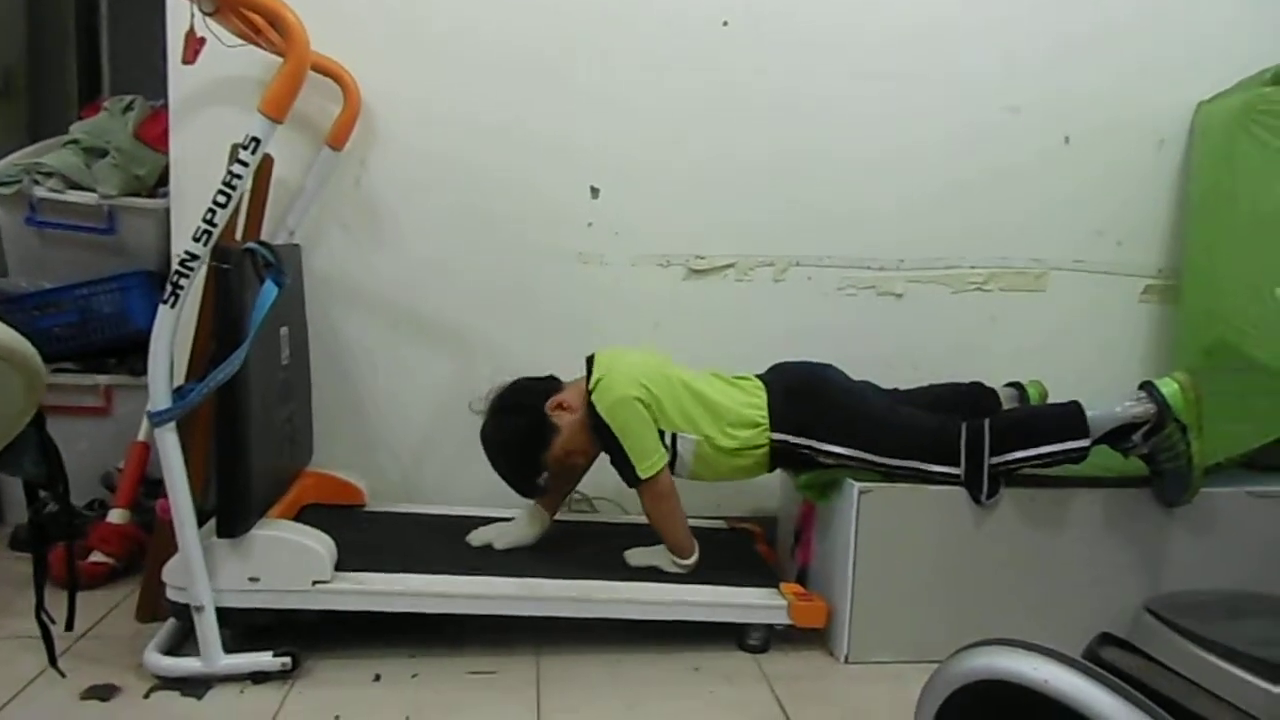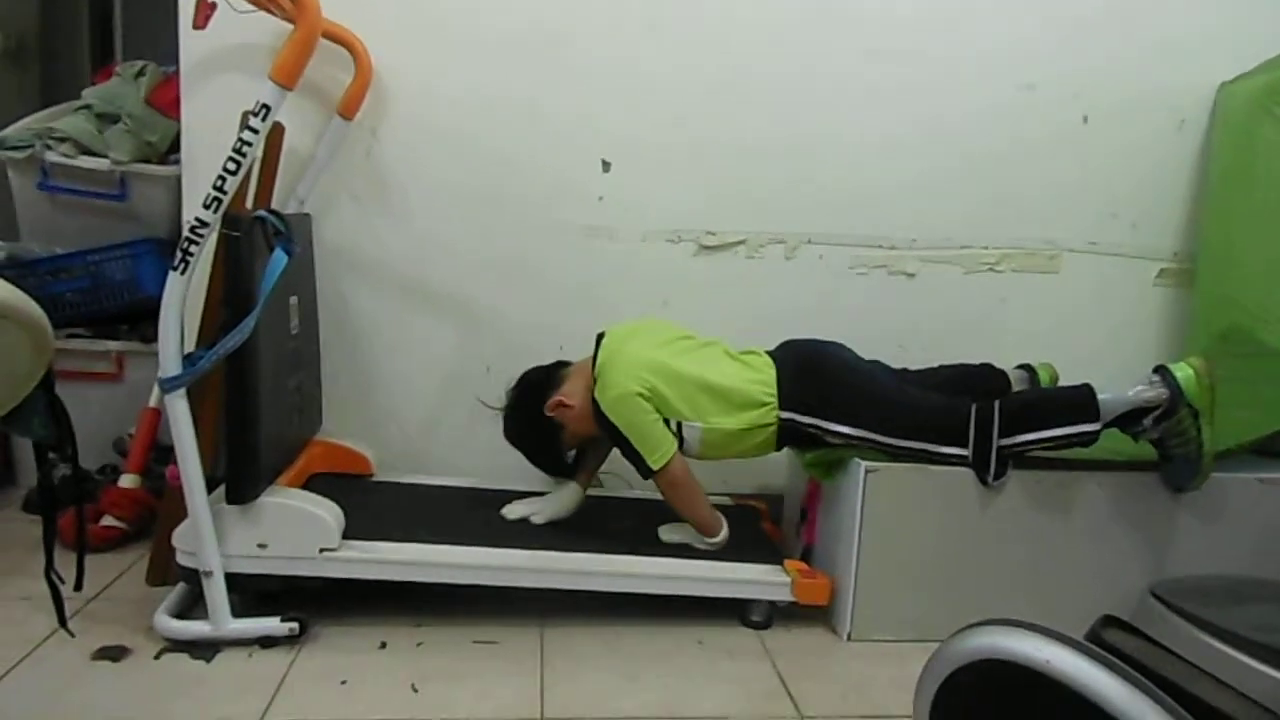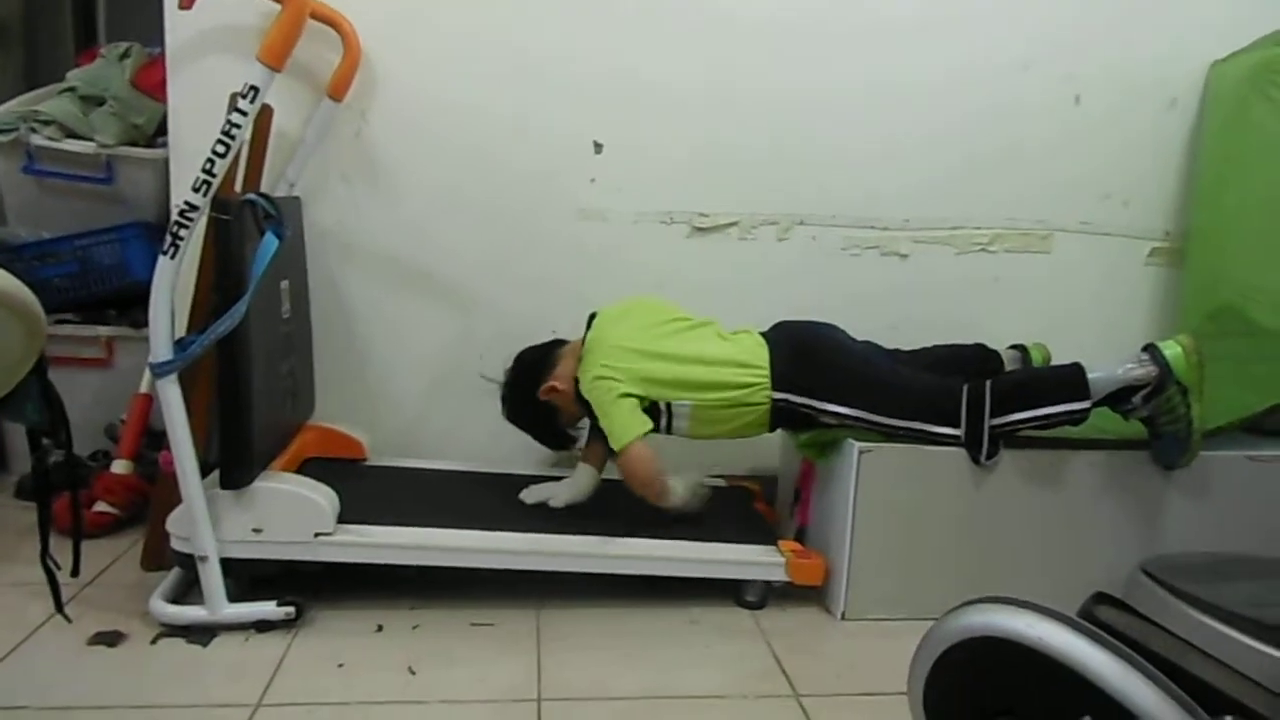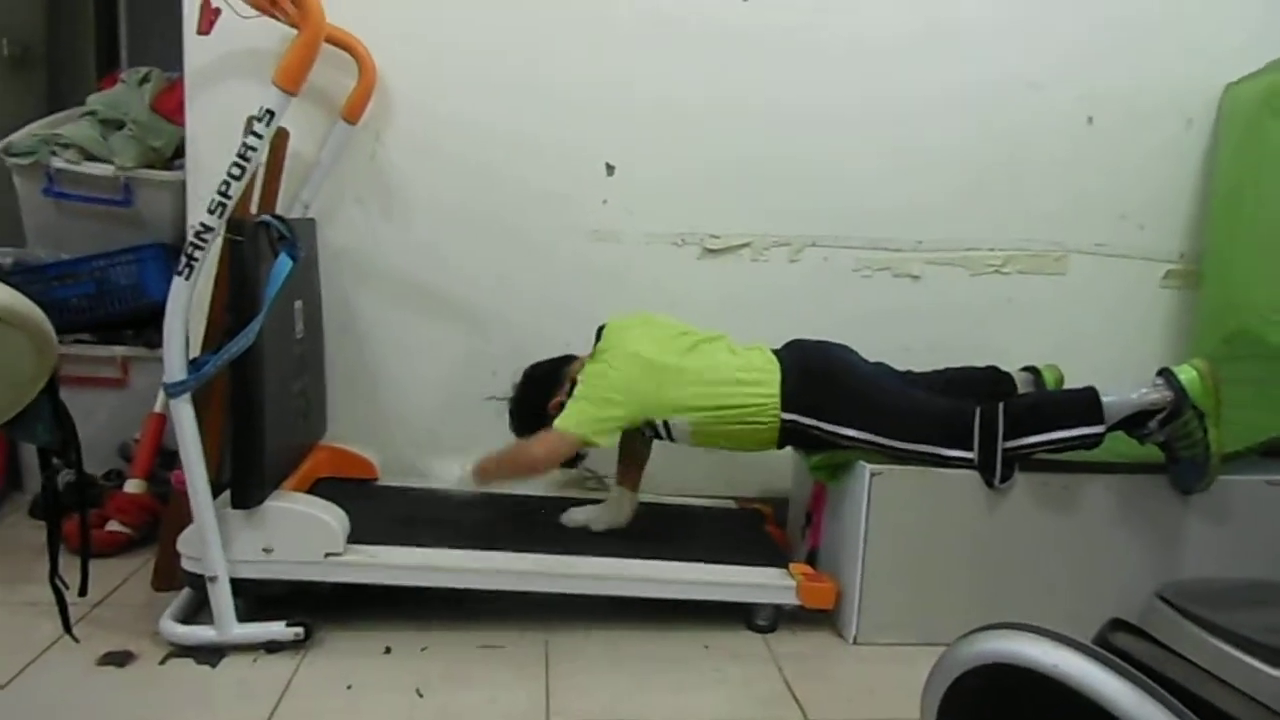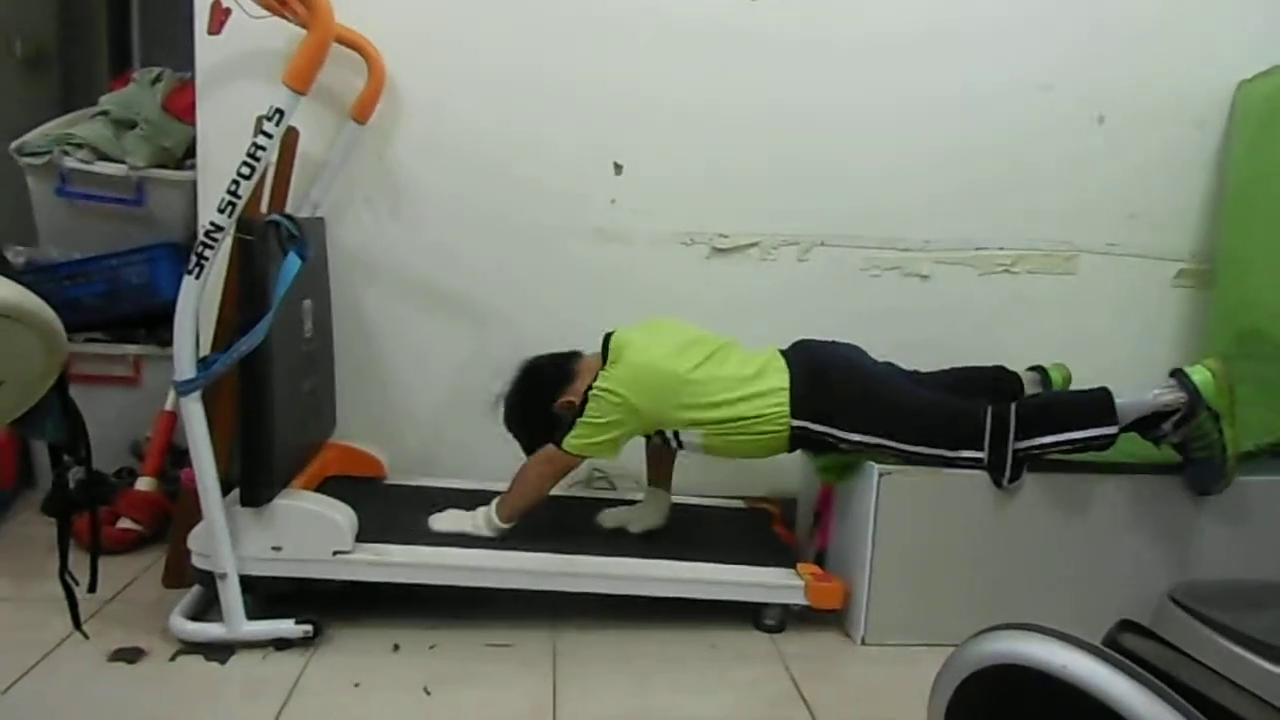
dt=0.4s
person 1, frame 1
left shoulder: (615, 400)
right shoulder: (599, 373)
left elbow: (656, 488)
right elbow: (568, 464)
left wrist: (680, 555)
right wrist: (532, 521)
left hip: (800, 420)
right hip: (789, 394)
left knee: (964, 452)
right knee: (909, 410)
left ankle: (1141, 414)
person 1, frame 2
left shoulder: (618, 391)
right shoulder: (613, 345)
left elbow: (672, 476)
right elbow: (607, 435)
left wrist: (710, 534)
right wrist: (565, 495)
left hip: (807, 401)
right hip: (800, 367)
left knee: (974, 434)
right knee: (920, 391)
left ankle: (1154, 397)
person 1, frame 3
left shoulder: (600, 374)
right shoulder: (611, 321)
left elbow: (642, 474)
left wrist: (681, 495)
right wrist: (580, 479)
left hip: (799, 383)
right hip: (791, 347)
left knee: (965, 413)
right knee: (914, 372)
left ankle: (1144, 376)
person 1, frame 4
left shoulder: (602, 381)
right shoulder: (621, 334)
left elbow: (545, 451)
right elbow: (640, 422)
left wrist: (471, 472)
right wrist: (620, 501)
left hip: (811, 404)
right hip: (803, 367)
left knee: (976, 438)
right knee: (926, 394)
left ankle: (1158, 401)
person 1, frame 5
left shoulder: (616, 391)
right shoulder: (632, 342)
left elbow: (546, 465)
left wrist: (489, 520)
right wrist: (653, 504)
left hip: (823, 407)
right hip: (813, 368)
left knee: (986, 436)
right knee: (932, 393)
left ankle: (1172, 401)
